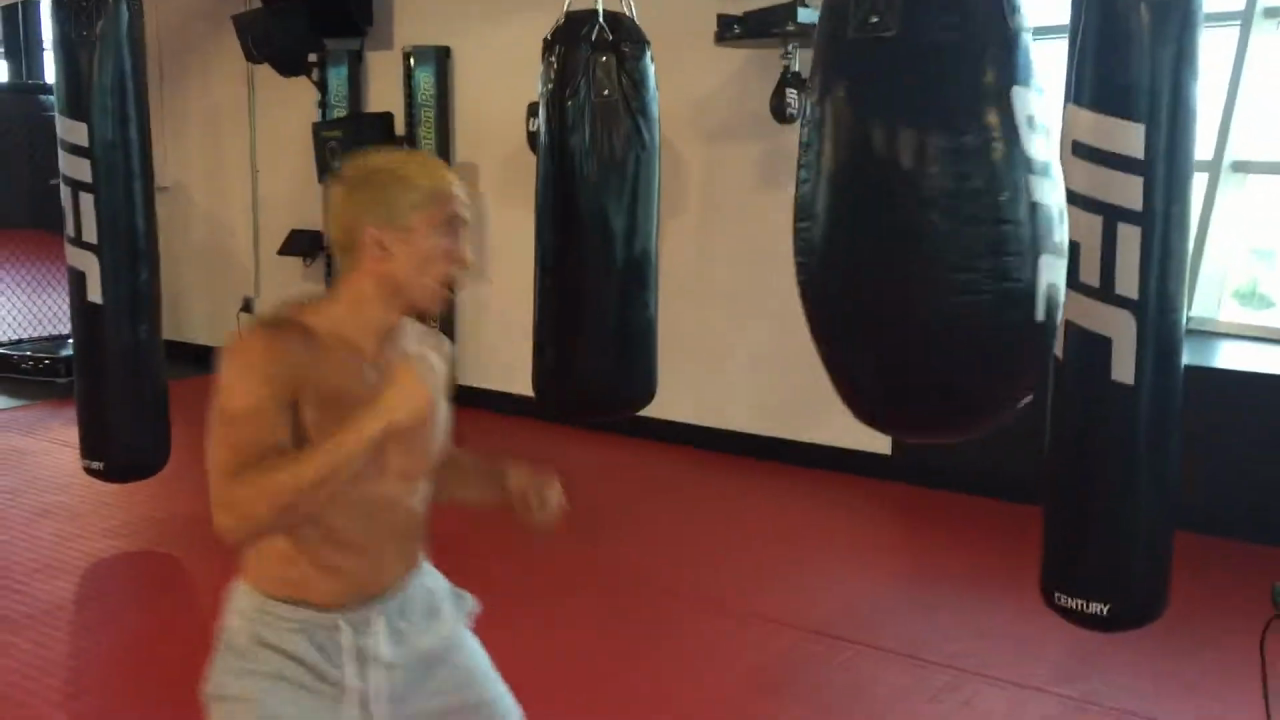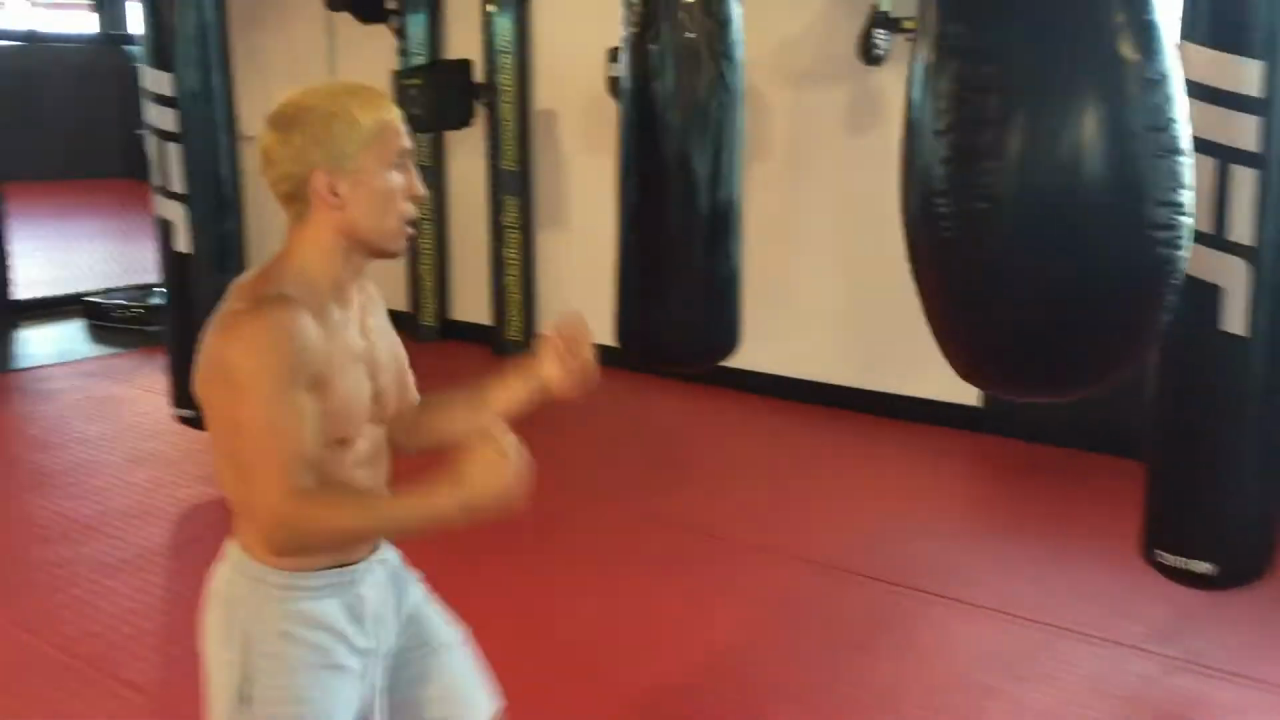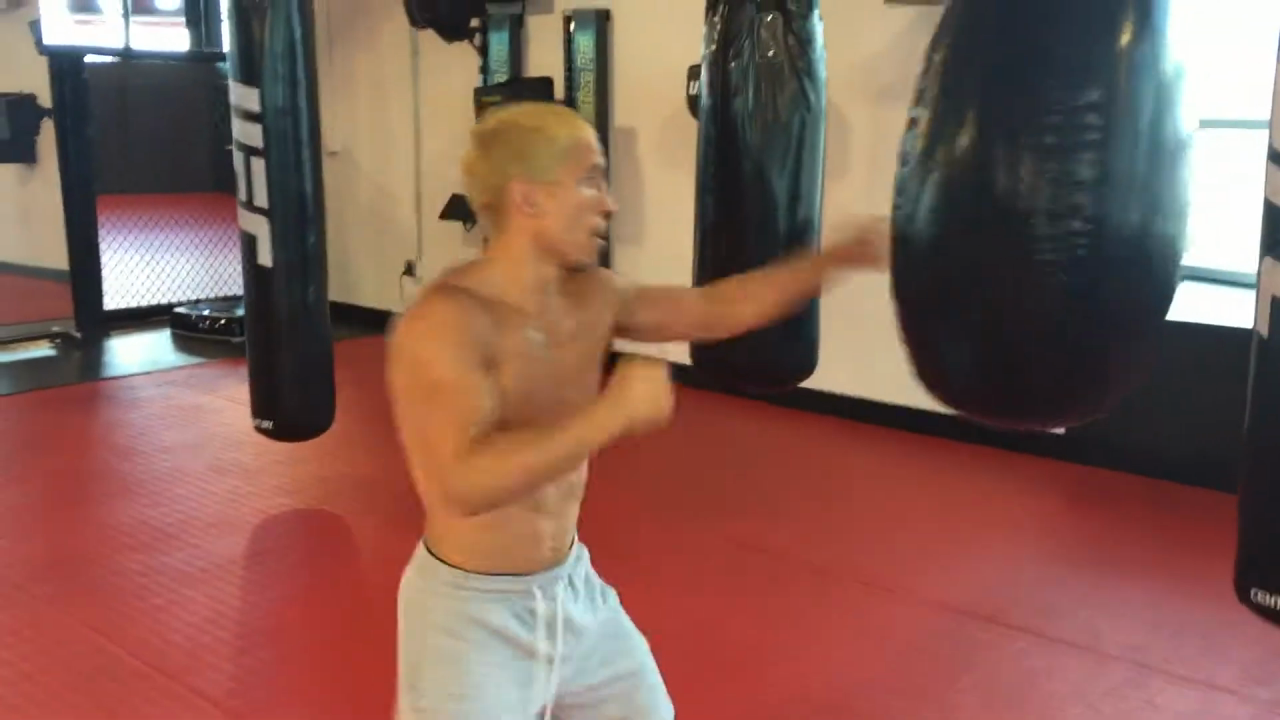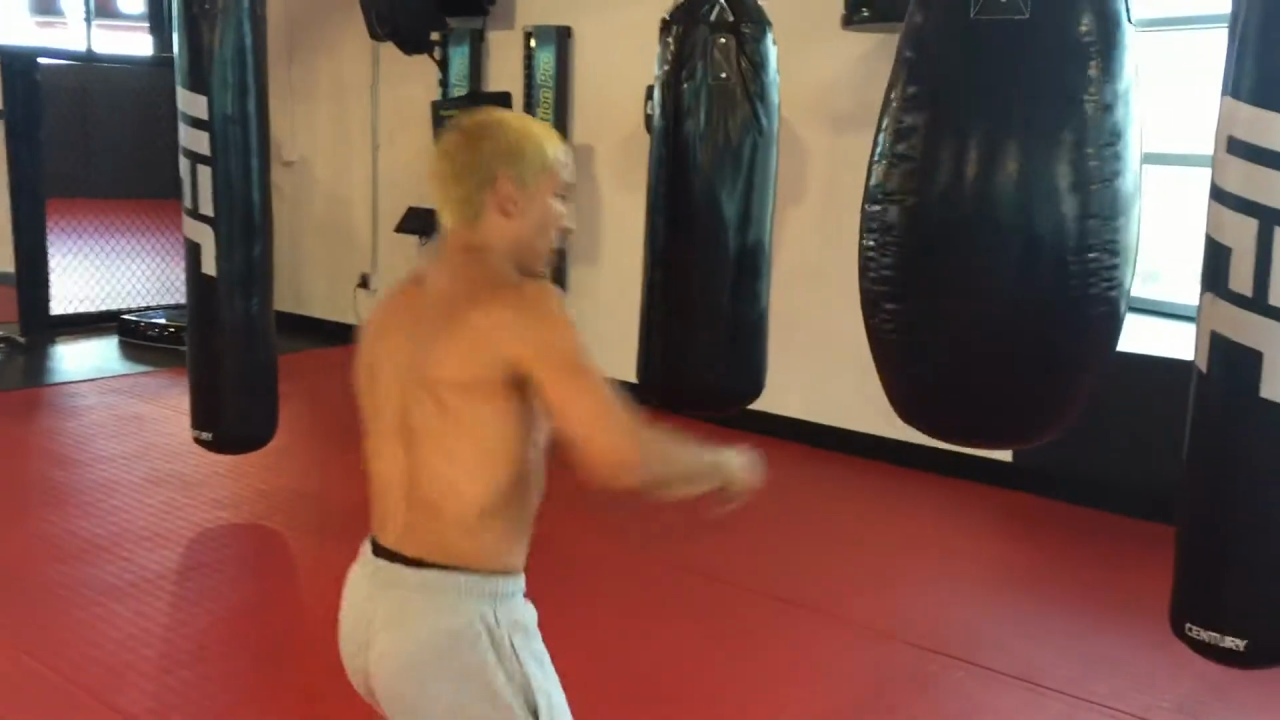
dt=0.4s
person 1, frame 1
left shoulder: (424, 349)
right shoulder: (267, 356)
right elbow: (237, 518)
left wrist: (509, 483)
right wrist: (374, 420)
left hip: (413, 616)
right hip: (283, 642)
person 1, frame 2
left shoulder: (358, 293)
right shoulder: (258, 333)
left elbow: (406, 424)
right elbow: (286, 522)
left wrist: (532, 378)
right wrist: (456, 492)
left hip: (375, 578)
right hip: (285, 608)
person 1, frame 3
left shoulder: (579, 293)
right shoulder: (443, 320)
left elbow: (711, 314)
right elbow: (464, 485)
left wrist: (832, 258)
right wrist: (612, 414)
left hip: (567, 589)
right hip: (468, 611)
person 1, frame 4
left shoulder: (391, 316)
right shoulder: (518, 307)
right elbow: (627, 461)
left wrist: (545, 423)
right wrist: (727, 464)
left hip: (382, 602)
right hip: (461, 623)
